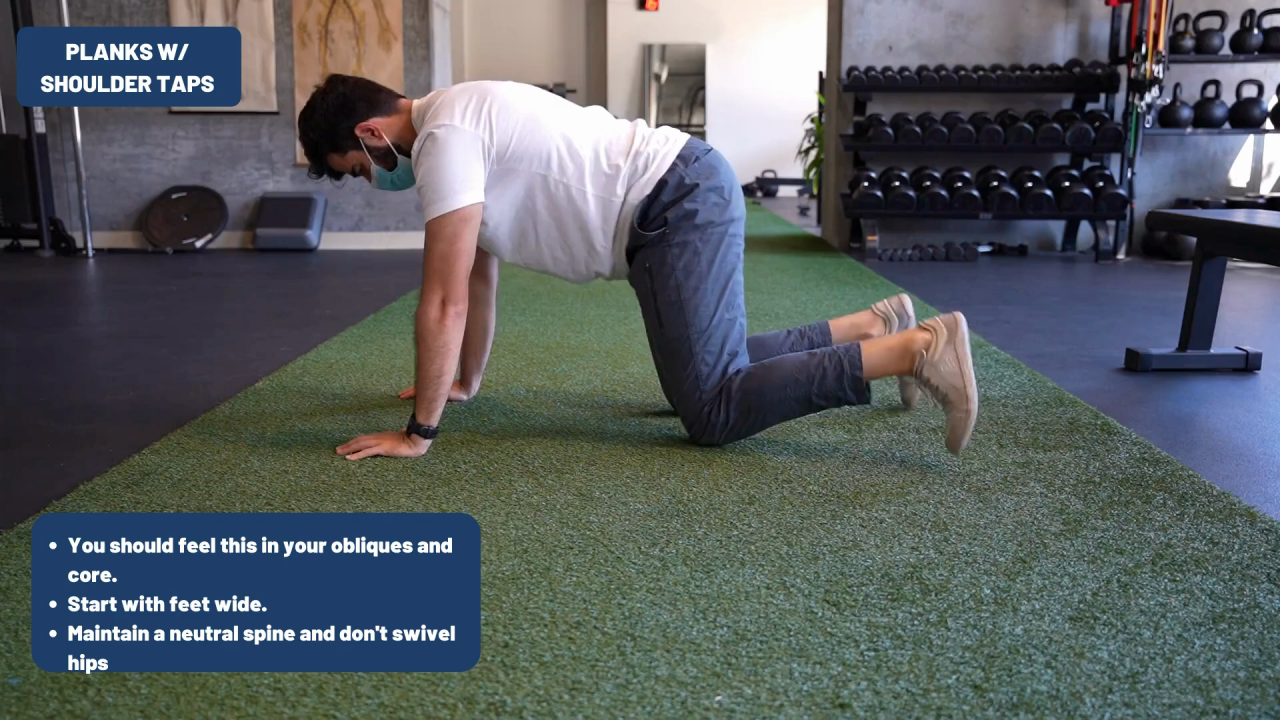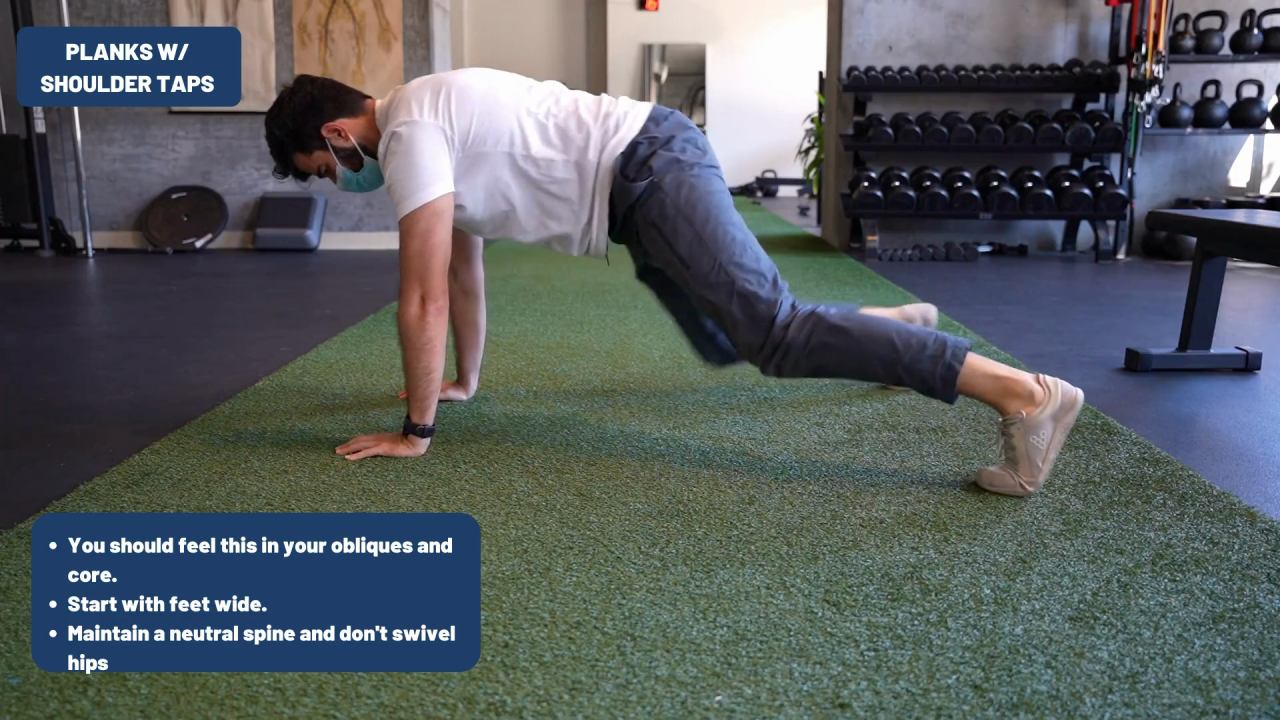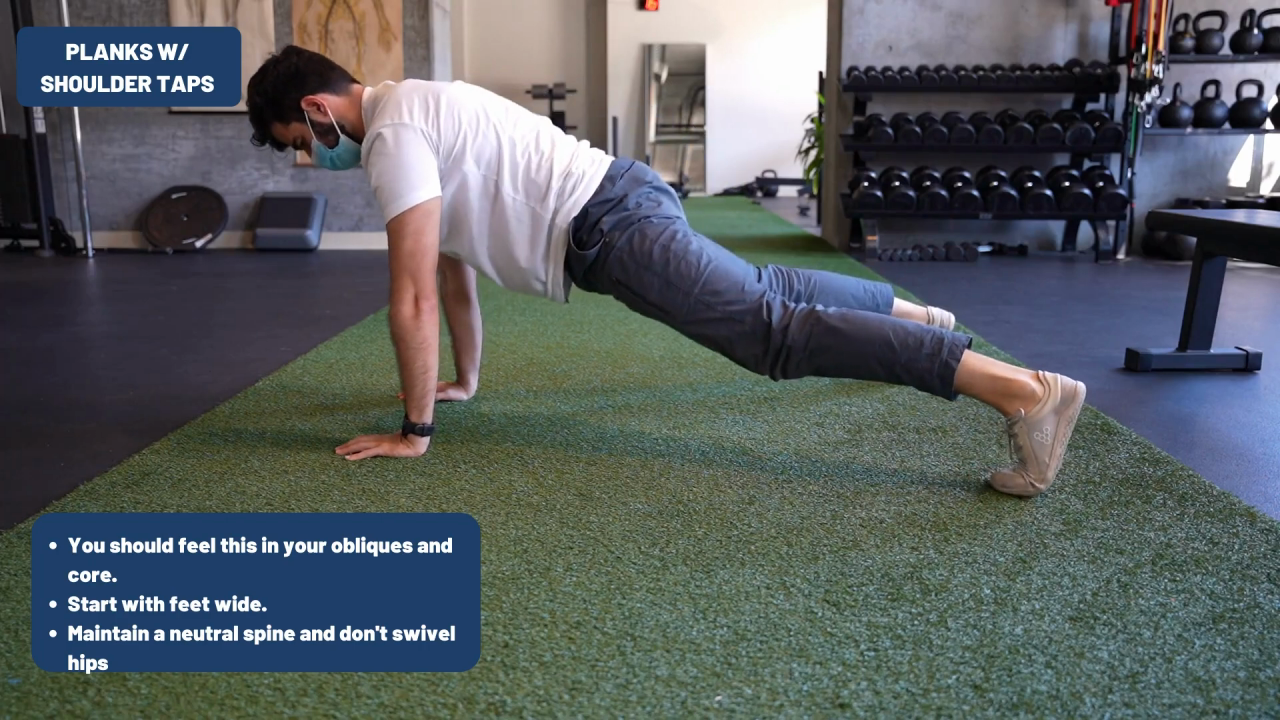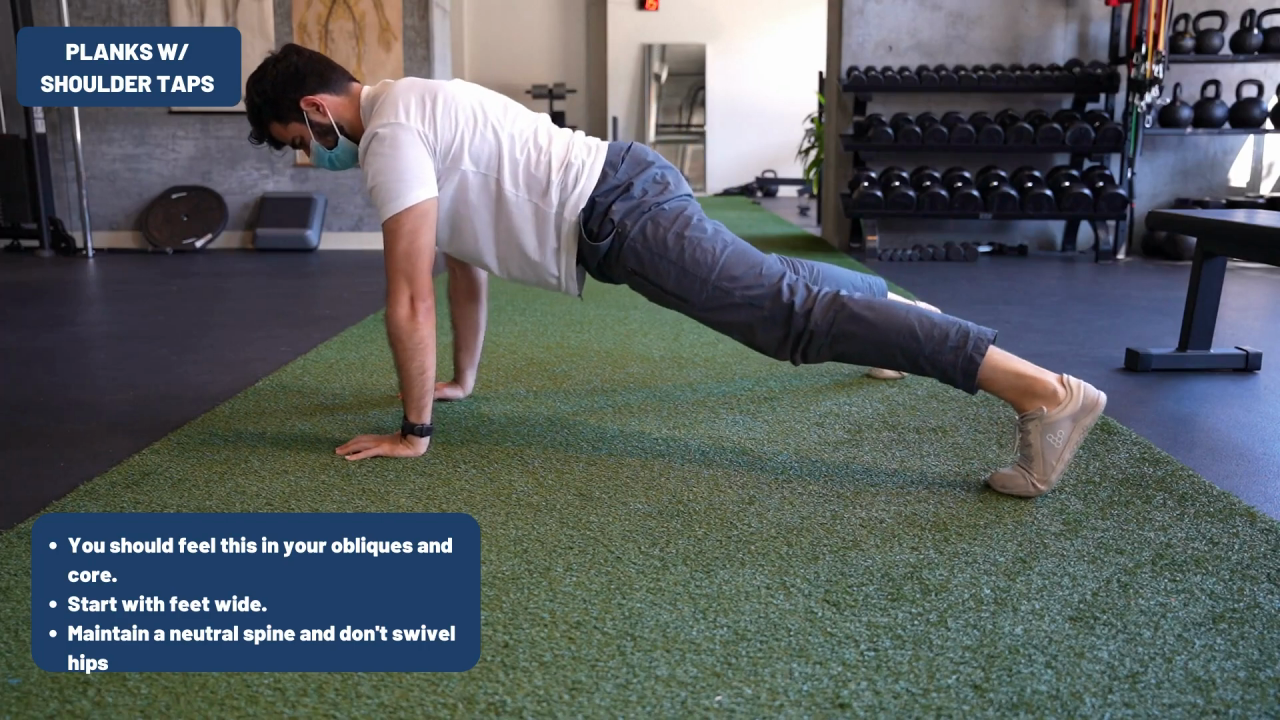
dt=0.4s
person 1, frame 1
left shoulder: (442, 141)
right shoulder: (457, 123)
left elbow: (444, 297)
right elbow: (478, 273)
left wrist: (417, 430)
right wrist: (464, 380)
left hip: (680, 204)
right hip: (679, 196)
left knee: (713, 411)
right knee: (705, 372)
left ankle: (919, 349)
right ankle: (876, 323)
person 1, frame 2
left shoulder: (405, 136)
right shoulder: (427, 120)
left elbow: (422, 295)
right elbow: (462, 264)
left wrist: (415, 428)
right wrist: (463, 378)
left hip: (649, 167)
right hip: (650, 163)
left knee: (776, 329)
right knee: (722, 340)
left ankle: (1024, 395)
right ankle: (902, 320)
person 1, frame 3
left shoulder: (391, 133)
right shoulder: (414, 110)
left elbow: (414, 297)
right elbow: (454, 265)
left wrist: (414, 428)
right wrist: (466, 378)
left hip: (610, 224)
right hip: (621, 204)
left knee: (773, 331)
right knee: (762, 288)
left ankle: (1024, 392)
right ankle: (918, 316)
person 1, frame 4
left shoulder: (387, 135)
right shoulder: (411, 108)
left elbow: (410, 297)
right elbow: (474, 243)
left wrist: (413, 429)
right wrist: (461, 373)
left hip: (618, 215)
right hip: (623, 189)
left knee: (789, 314)
right knee: (771, 278)
left ankle: (1045, 393)
right ankle: (903, 307)
